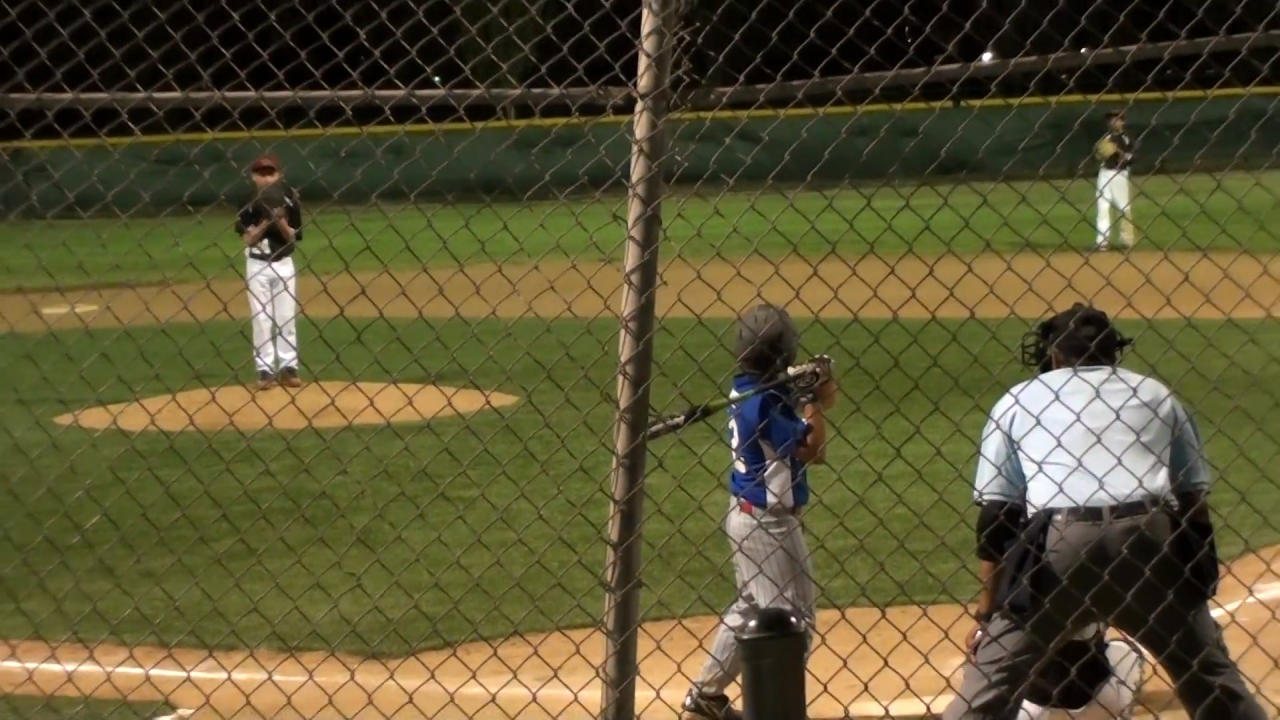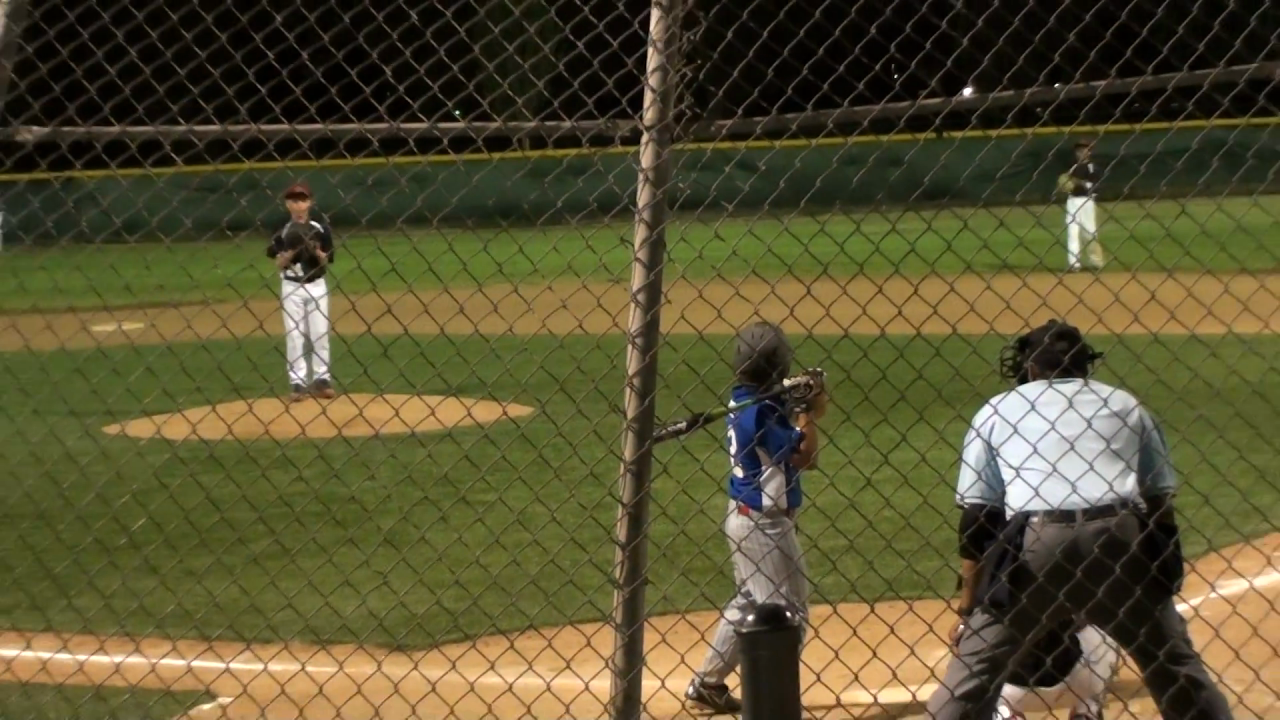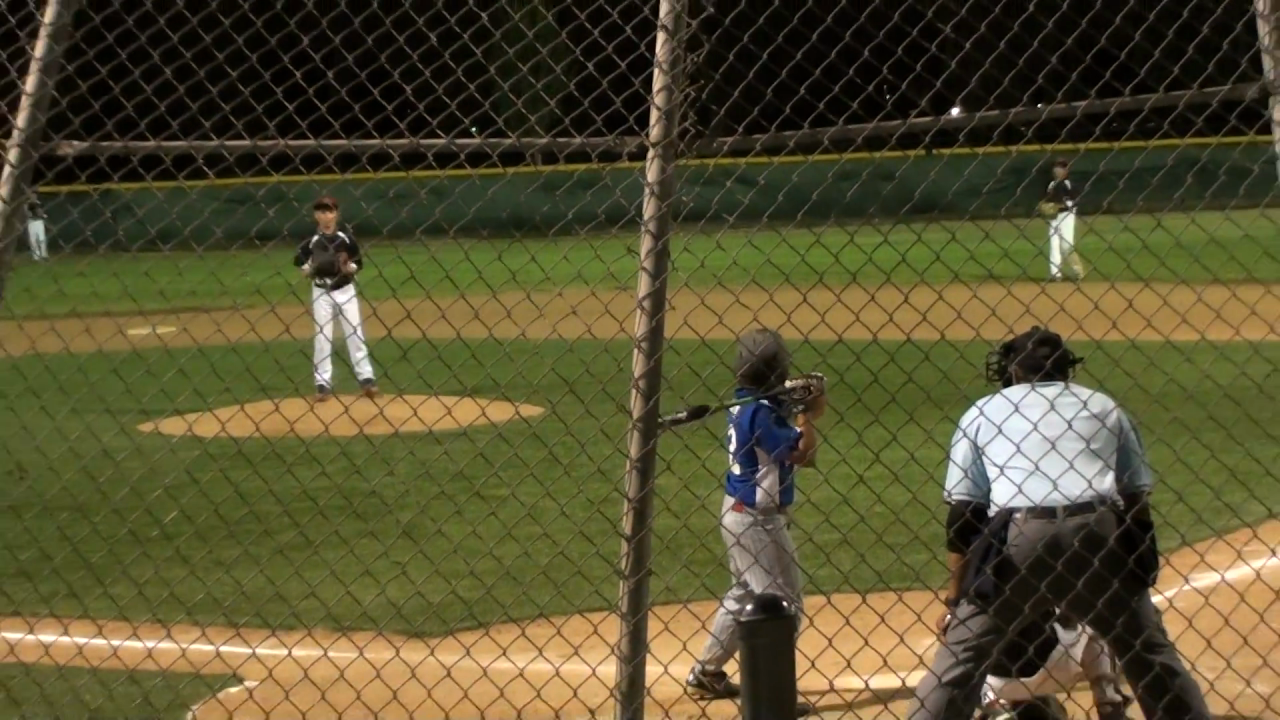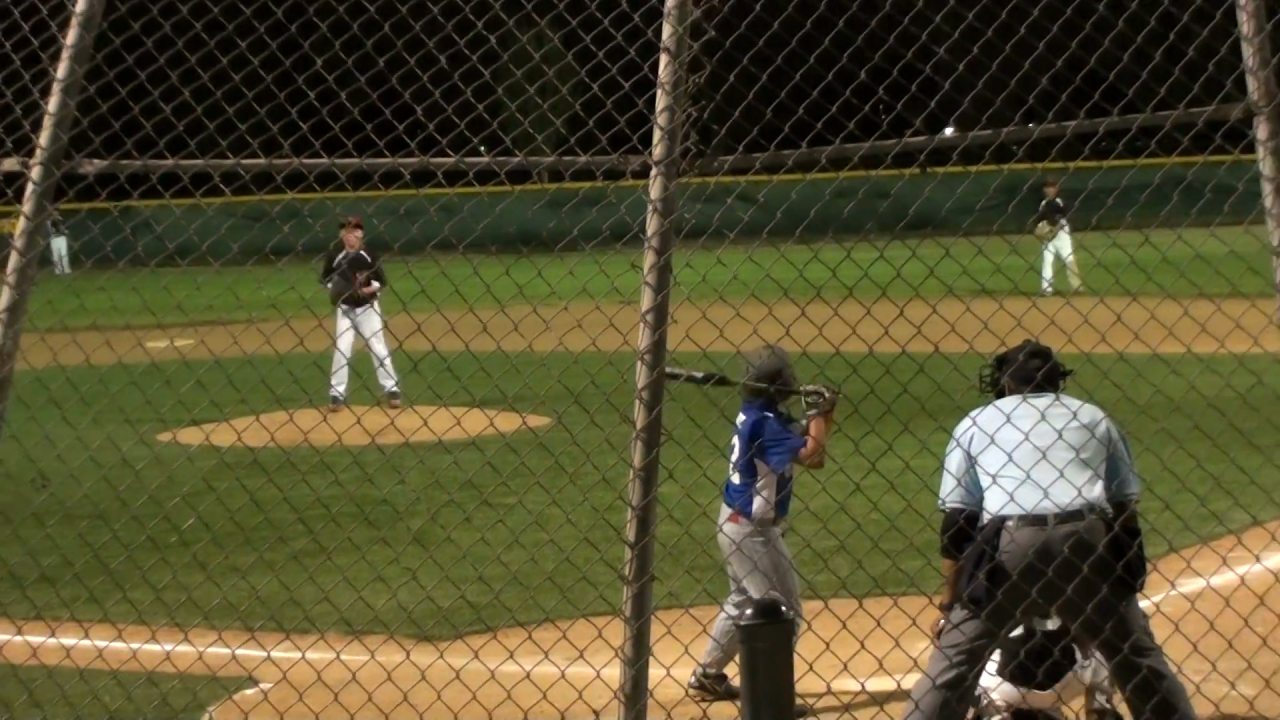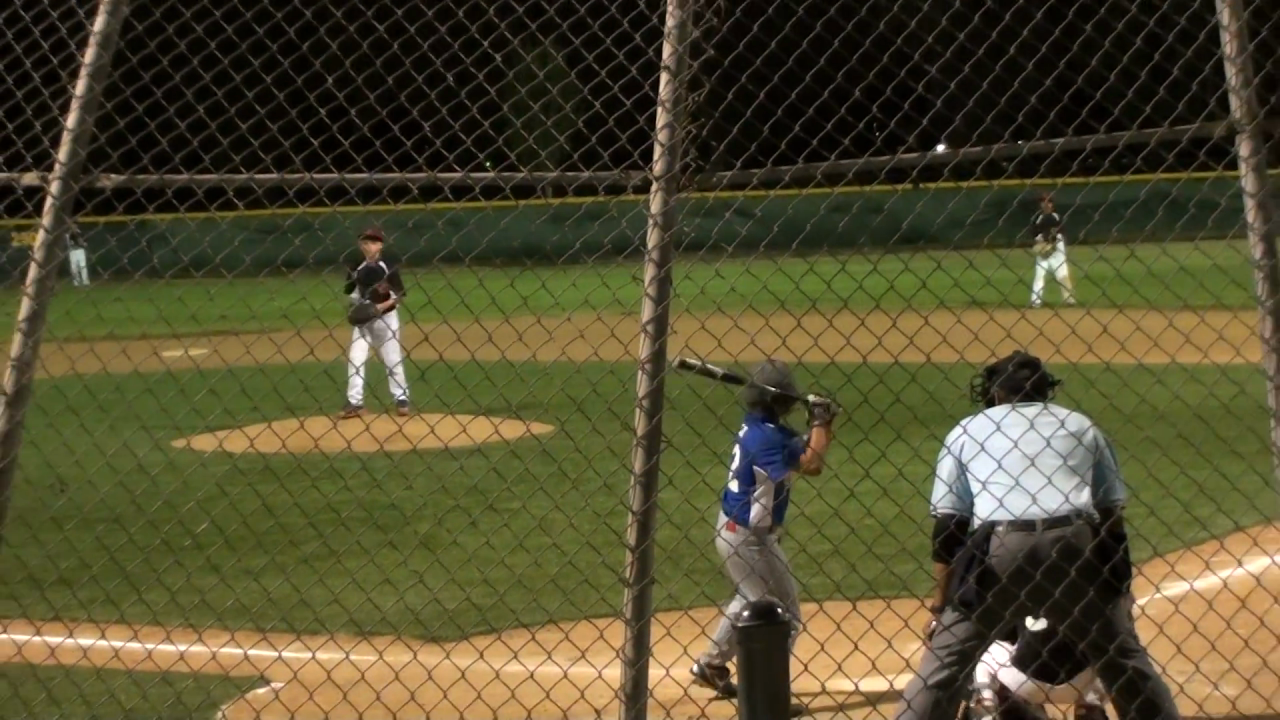
dt=0.2s
person 1, frame 1
left shoulder: (1016, 401)
right shoulder: (1157, 393)
left elbow: (996, 517)
right elbow: (1194, 503)
left wrist: (988, 613)
right wrist: (1198, 587)
left hip: (1061, 542)
right hip: (1151, 537)
left knee: (991, 680)
right knee: (1210, 674)
person 1, frame 2
left shoulder: (995, 412)
right shoulder: (1125, 403)
left elbow: (977, 521)
right elbow: (1160, 507)
left wrist: (969, 608)
right wrist: (1165, 582)
left hip: (1037, 544)
right hip: (1120, 540)
left knee: (972, 670)
right knee: (1177, 665)
person 1, frame 3
left shoulder: (981, 413)
right shoulder: (1104, 405)
left elbow: (963, 515)
right elbow: (1137, 502)
left wrist: (955, 600)
right wrist: (1141, 580)
left hip: (1020, 539)
right hip: (1100, 534)
left knee: (959, 658)
right knee: (1152, 654)
person 1, frame 4
left shoulder: (974, 424)
right shoulder: (1093, 416)
left elbow: (956, 522)
right elbow: (1125, 511)
left wrist: (948, 604)
right wrist: (1128, 585)
left hip: (1011, 545)
right hip: (1088, 541)
left knee: (953, 662)
right knee: (1139, 656)
person 1, frame 5
left shoulder: (966, 431)
right shoulder: (1082, 425)
left elbow: (948, 527)
right elbow: (1111, 515)
left wrist: (940, 605)
right wrist: (1116, 590)
left hip: (1001, 550)
right hip: (1076, 545)
left knee: (944, 662)
right knee: (1124, 657)
person 2, frame 1
left shoulder: (746, 389)
right shoulder: (765, 401)
left elbow: (798, 428)
right elbow: (813, 450)
left wrist: (811, 396)
right wrist: (816, 402)
left hip: (748, 514)
right hip: (768, 521)
left knee: (749, 607)
right knee: (792, 618)
person 2, frame 2
left shoulder: (745, 400)
right shoulder: (761, 412)
left elbow: (799, 435)
right elbow: (806, 457)
left wrist: (805, 406)
right wrist: (807, 412)
left hip: (745, 516)
right hip: (765, 522)
left knee: (748, 604)
left ankle: (707, 685)
person 2, frame 3
left shoulder: (748, 403)
right shoulder: (761, 412)
left elbow: (794, 442)
right elbow: (804, 456)
left wrist: (807, 408)
right wrist: (807, 411)
left hip: (739, 511)
right hip: (757, 519)
left knee: (744, 595)
right knee: (784, 605)
left ankle: (706, 673)
person 2, frame 4
left shoulder: (754, 415)
right shoulder: (765, 424)
left elbow: (804, 441)
right elbow: (813, 457)
left wrist: (819, 414)
right wrist: (818, 412)
left hip: (735, 522)
right hip: (752, 530)
left knee: (743, 600)
right knee: (785, 612)
left ankle: (708, 674)
person 2, frame 5
left shoulder: (760, 427)
right shoulder: (765, 437)
left elbow: (808, 449)
right elbow: (812, 465)
left wrist: (822, 423)
right wrist: (820, 421)
left hip: (732, 528)
right hip: (749, 537)
left knee: (750, 600)
right knee: (784, 616)
left ankle: (711, 664)
person 3, frame 1
left shoulder: (289, 202)
right shoulder: (249, 206)
left elbow: (294, 238)
right elbow: (247, 240)
left wrist: (281, 221)
right wrist: (265, 222)
left hip: (284, 264)
right hip: (257, 265)
left knee: (287, 318)
right knee: (261, 318)
left ankle: (288, 367)
right ankle: (265, 369)
person 3, frame 2
left shoulder: (321, 229)
right shoulder: (282, 231)
left elbow: (327, 261)
right elbow: (278, 264)
left wrist: (316, 252)
right wrist: (291, 252)
left hip: (317, 286)
right hip: (292, 287)
left knee: (321, 333)
right knee: (295, 335)
left ankle: (321, 380)
right ankle: (298, 382)
person 3, frame 3
left shoulder: (347, 238)
right shoulder: (311, 241)
left elbow: (357, 267)
right elbow: (302, 269)
left wrist: (344, 267)
right wrist: (314, 269)
left hip: (346, 291)
right hip: (322, 293)
left knee: (355, 335)
right knee: (322, 339)
left ankle: (367, 378)
right ankle: (323, 384)
person 3, frame 4
left shoulder: (369, 257)
right shoulder: (335, 258)
left elbow: (381, 285)
right elbow: (327, 283)
left wrist: (364, 291)
right wrist: (336, 294)
left hip: (369, 309)
right hip: (345, 310)
left knee: (379, 351)
right knee: (342, 351)
left ankle: (392, 390)
person 3, frame 5
left shoulder: (388, 267)
right shoulder: (356, 269)
left elbow: (399, 295)
right elbow: (352, 293)
left wrist: (381, 307)
left hip: (386, 318)
right hip: (364, 320)
left knee: (393, 361)
right knee: (355, 358)
